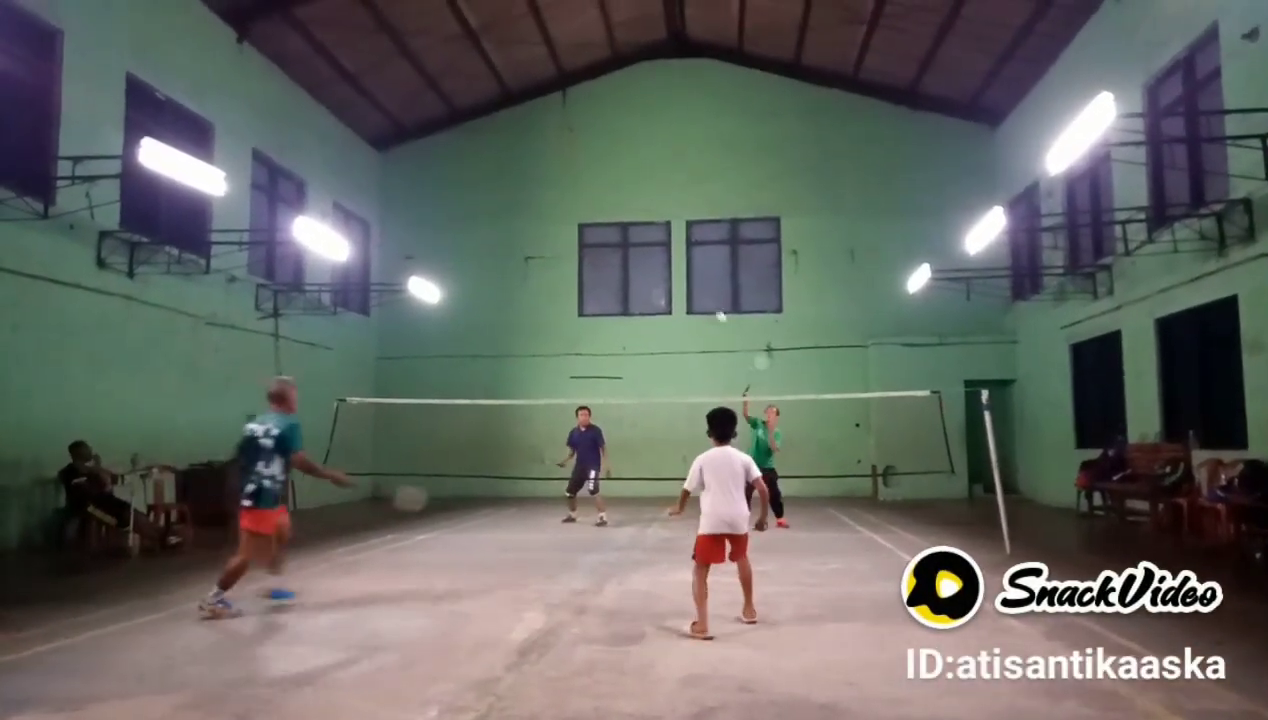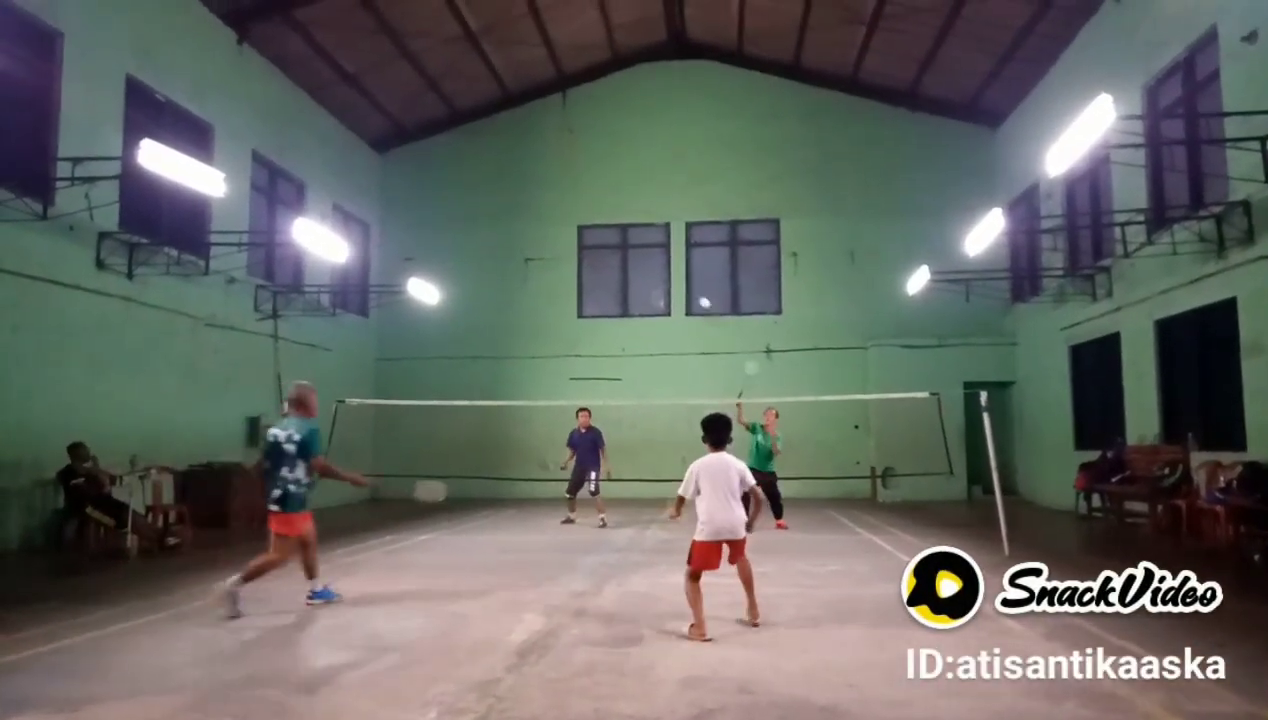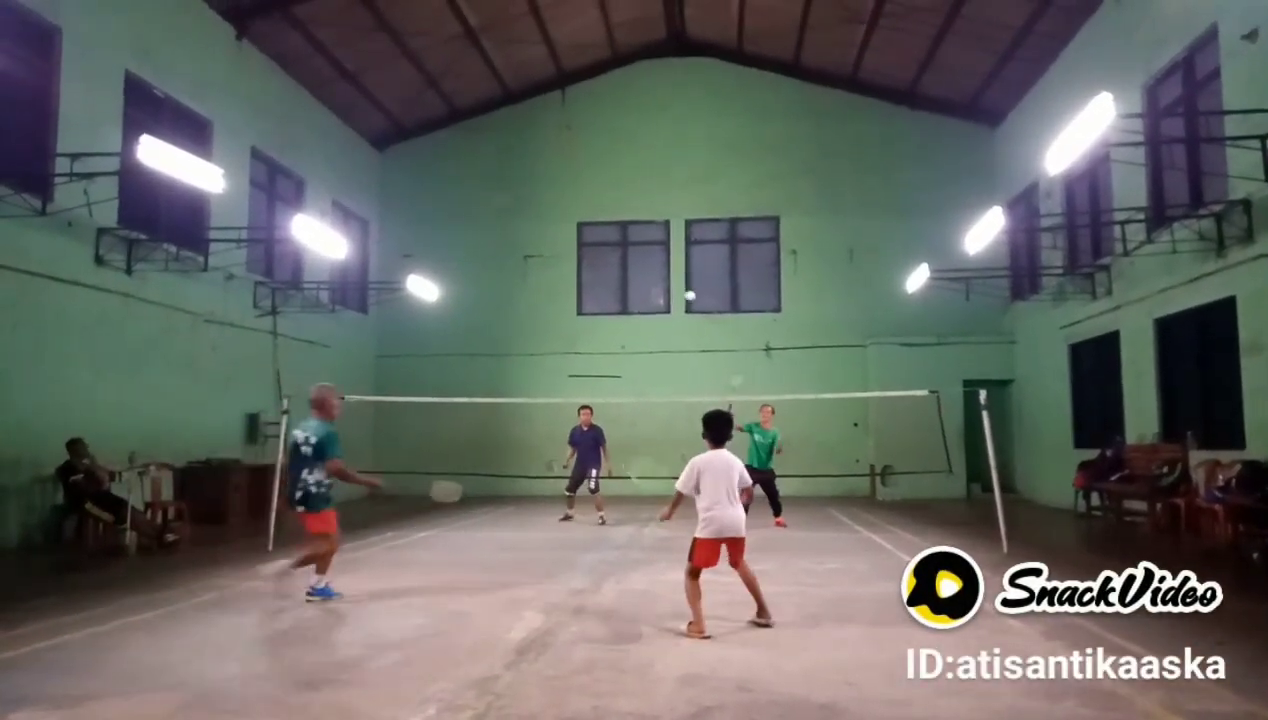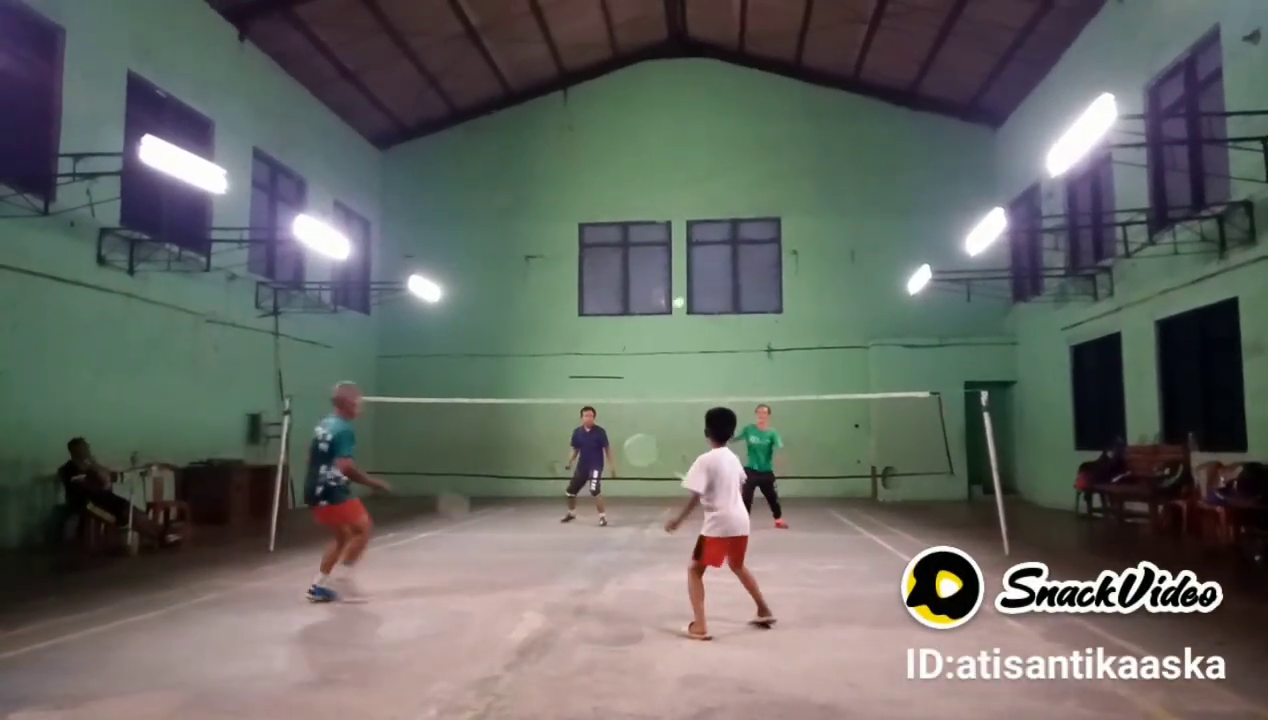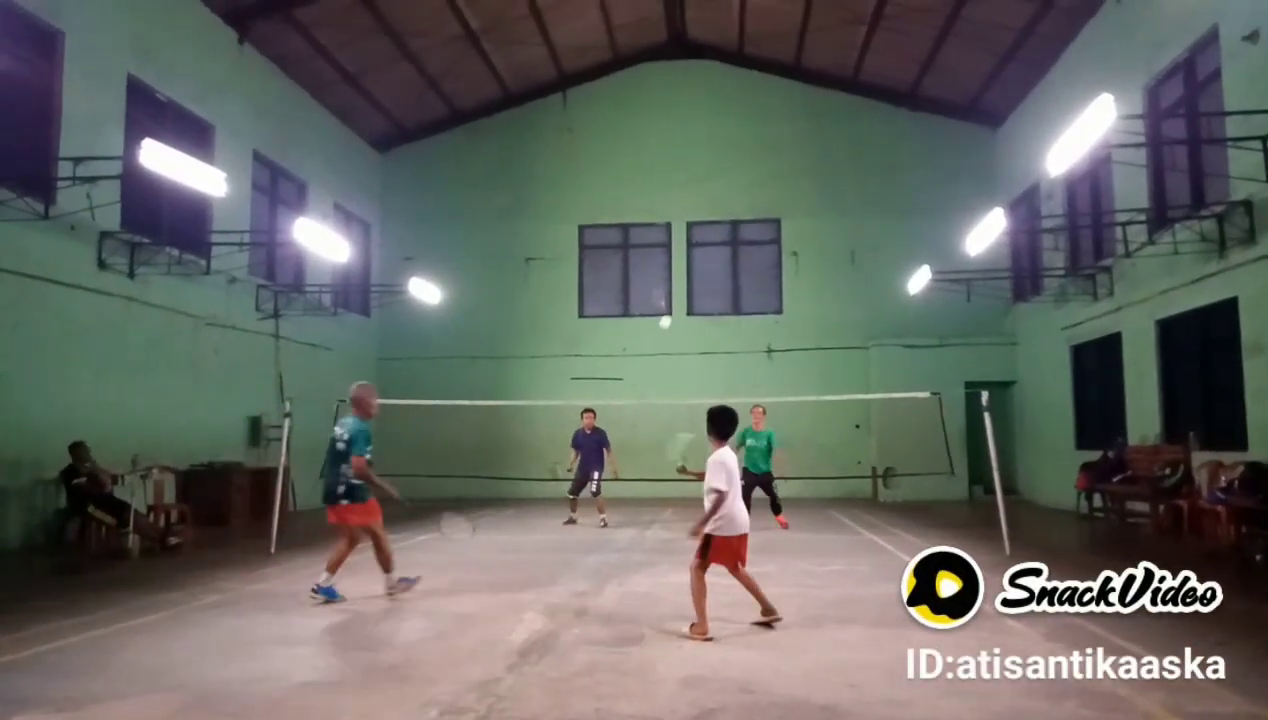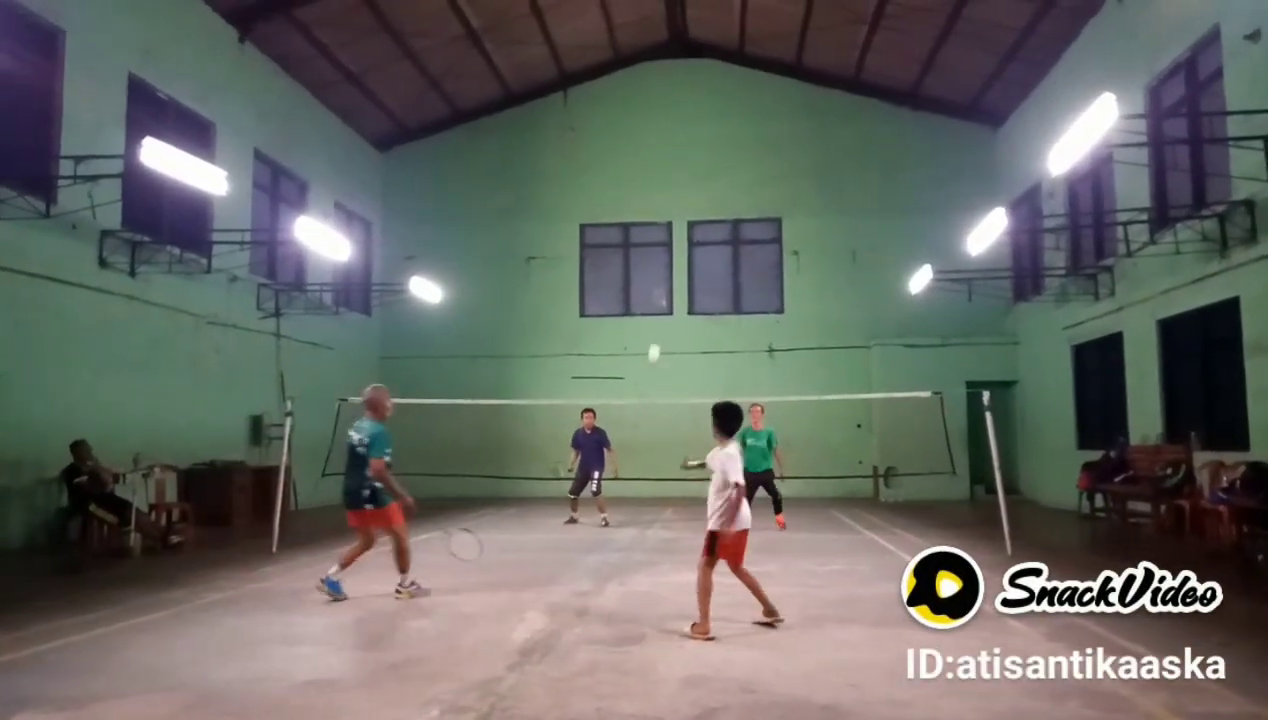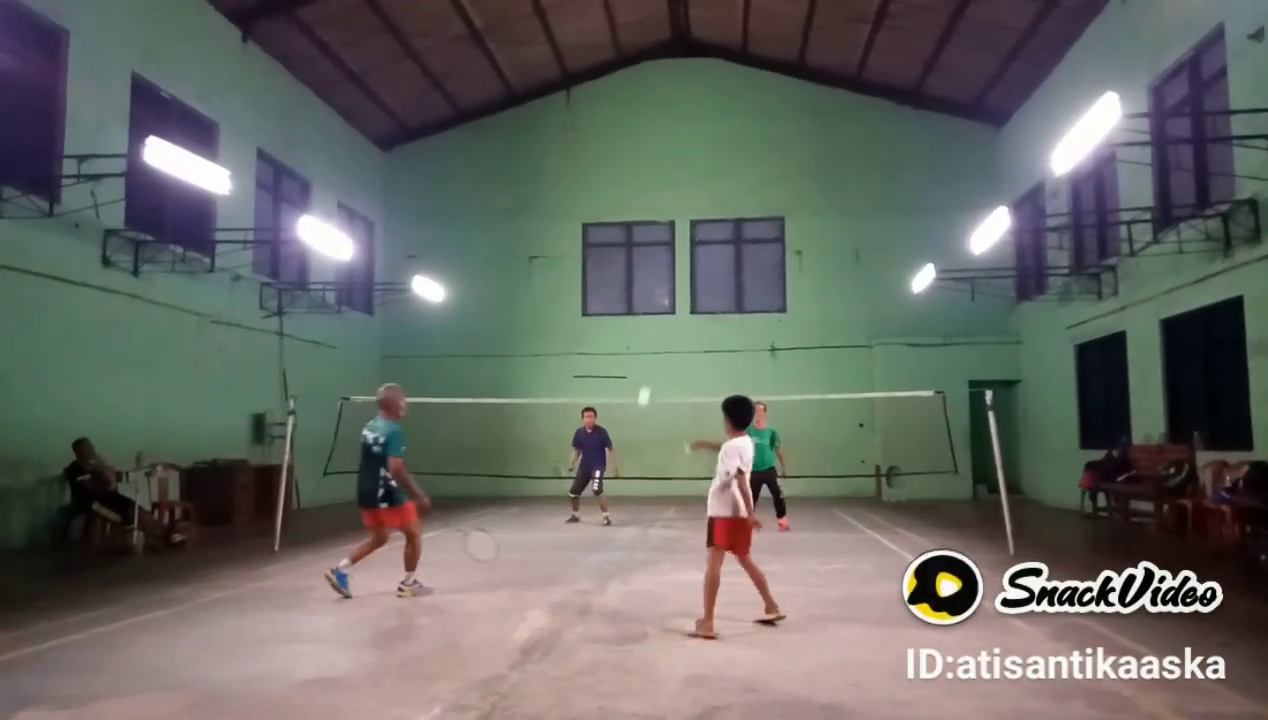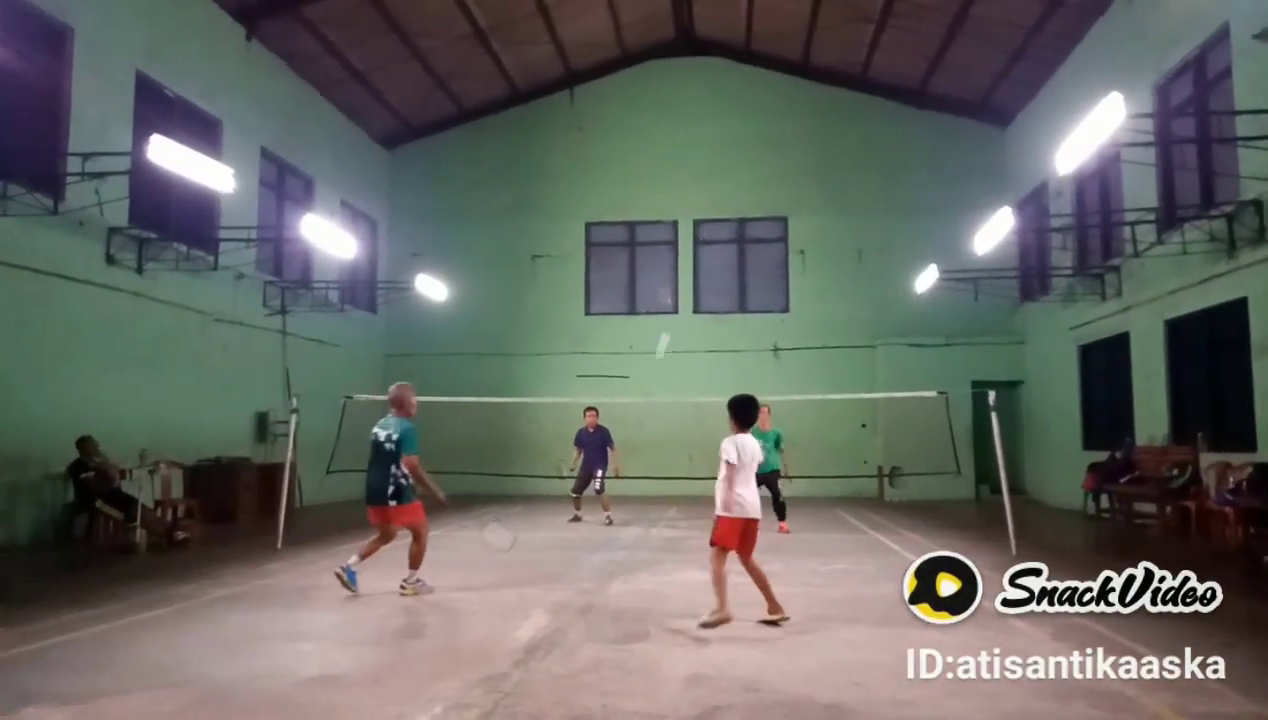
dt=0.1s
person 1, frame 1
left shoulder: (702, 460)
right shoulder: (744, 459)
left elbow: (687, 490)
right elbow: (762, 489)
left wrist: (678, 508)
right wrist: (763, 516)
left hip: (711, 522)
right hip: (738, 520)
left knee: (700, 571)
right knee: (741, 559)
left ankle: (702, 623)
right ankle: (748, 609)
person 1, frame 2
left shoulder: (698, 466)
right shoulder: (738, 465)
left elbow: (682, 496)
right elbow: (757, 497)
left wrist: (676, 511)
right wrist: (751, 520)
left hip: (708, 528)
right hip: (736, 525)
left knee: (692, 576)
right knee: (741, 560)
left ankle: (699, 626)
right ankle: (753, 611)
person 1, frame 3
left shoulder: (697, 462)
right shoulder: (735, 462)
left elbow: (680, 493)
right elbow: (748, 492)
left wrist: (669, 511)
left hip: (710, 525)
right hip: (736, 523)
left knee: (692, 573)
right knee: (740, 565)
left ankle: (698, 624)
right ankle: (762, 612)
person 1, frame 4
left shoulder: (704, 460)
right shoulder: (732, 459)
left elbow: (695, 497)
left wrist: (678, 519)
left hip: (717, 525)
right hip: (740, 522)
left knee: (695, 571)
right knee: (738, 567)
left ankle: (699, 624)
right ankle: (764, 610)
person 1, frame 5
left shoulder: (716, 459)
right shoulder: (729, 455)
left elbow: (720, 496)
left wrist: (701, 523)
right wrist: (691, 473)
left hip: (722, 524)
right hip: (739, 522)
left knee: (697, 569)
right knee: (736, 569)
left ankle: (701, 625)
right ankle: (768, 610)
person 1, frame 6
left shoulder: (726, 455)
right shoulder: (730, 449)
left elbow: (739, 491)
left wrist: (730, 526)
right wrist: (695, 464)
left hip: (725, 521)
right hip: (738, 521)
left knee: (705, 567)
right knee: (737, 567)
left ankle: (703, 625)
right ankle: (770, 611)
person 1, frame 7
left shoulder: (732, 447)
right shoulder: (745, 442)
left elbow: (741, 480)
left wrist: (750, 512)
right wrist: (709, 445)
left hip: (725, 511)
right hip: (741, 512)
left knee: (714, 561)
right knee: (745, 559)
left ankle: (707, 622)
right ankle: (771, 608)
person 1, frame 8
left shoulder: (731, 442)
right shoulder: (754, 444)
left elbow: (731, 467)
left wrist: (727, 496)
left hip: (731, 510)
right hip: (751, 509)
left knee: (717, 557)
right knee: (746, 558)
left ankle: (721, 609)
right ankle: (775, 608)
person 2, frame 1
left shoulder: (254, 424)
right shoulder: (288, 425)
left elbow: (241, 457)
right elbow: (301, 461)
right wrist: (332, 476)
left hip: (250, 491)
right hip: (264, 495)
left knee: (284, 533)
right knee: (250, 552)
left ankle: (274, 587)
right ankle: (215, 599)
person 2, frame 2
left shoulder: (275, 429)
right shoulder: (309, 430)
left elbow: (262, 465)
right elbow: (320, 466)
right wrist: (350, 478)
left hip: (279, 496)
right hip: (288, 500)
left knee: (309, 540)
right knee: (278, 555)
left ankle: (317, 590)
right ankle: (234, 585)
person 2, frame 3
left shoulder: (301, 428)
right shoulder: (325, 433)
left elbow: (291, 461)
right elbow: (334, 469)
right wrist: (365, 481)
left hip: (300, 494)
right hip: (313, 497)
left knee: (331, 540)
right knee: (328, 545)
left ankle: (318, 586)
right ankle: (286, 568)
person 2, frame 4
left shoulder: (325, 424)
right shoulder: (344, 430)
right elbow: (346, 467)
right wrist: (373, 483)
left hip: (318, 492)
right hip: (332, 493)
left knee: (343, 537)
right knee: (363, 531)
left ankle: (319, 585)
right ankle: (341, 577)
person 2, frame 5
left shoulder: (343, 424)
right shoulder: (360, 429)
right elbow: (358, 467)
right wrist: (384, 488)
left hip: (335, 492)
right hip: (352, 492)
left knee: (348, 539)
right knee: (379, 534)
left ankle: (323, 585)
right ankle: (392, 582)
person 2, frame 6
left shoulder: (357, 428)
right shoulder: (378, 432)
right elbow: (378, 470)
right wrist: (401, 495)
left hip: (354, 495)
right hip: (374, 496)
left knee: (366, 541)
right knee: (401, 536)
left ankle: (331, 578)
right ankle: (405, 585)
person 2, frame 7
left shoulder: (371, 427)
right shoulder: (393, 431)
right elbow: (396, 468)
right wrist: (418, 495)
left hip: (367, 494)
right hip: (389, 495)
left knee: (379, 538)
right knee: (414, 533)
left ankle: (340, 570)
right ankle: (408, 583)
person 2, frame 8
left shoulder: (379, 426)
right shoulder: (406, 429)
right elbow: (411, 466)
right wrist: (435, 491)
left hip: (375, 491)
right hip: (397, 492)
left knee: (385, 535)
right knee: (420, 531)
left ankle: (349, 566)
right ankle: (411, 581)
